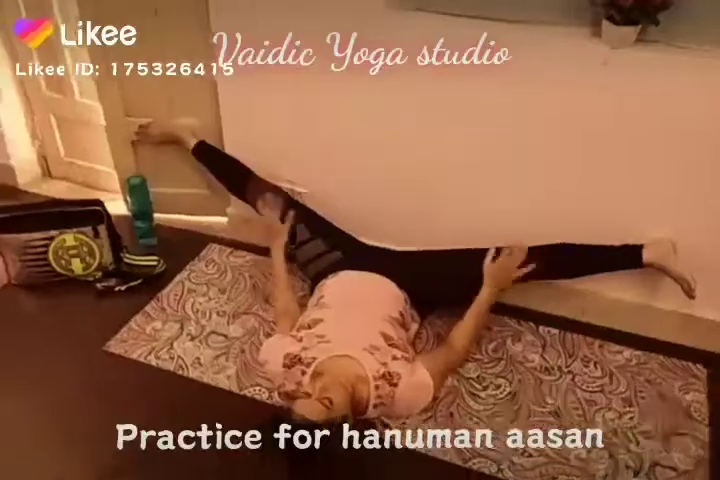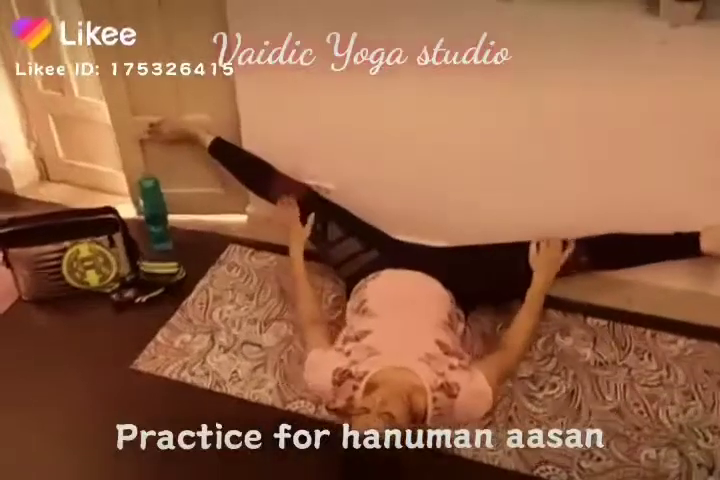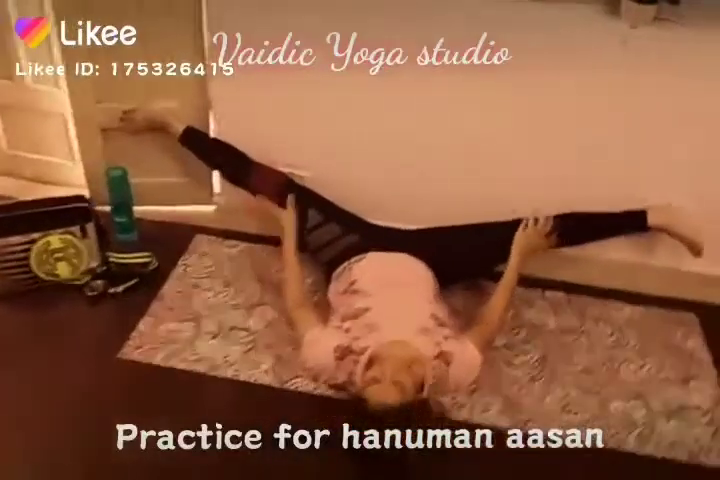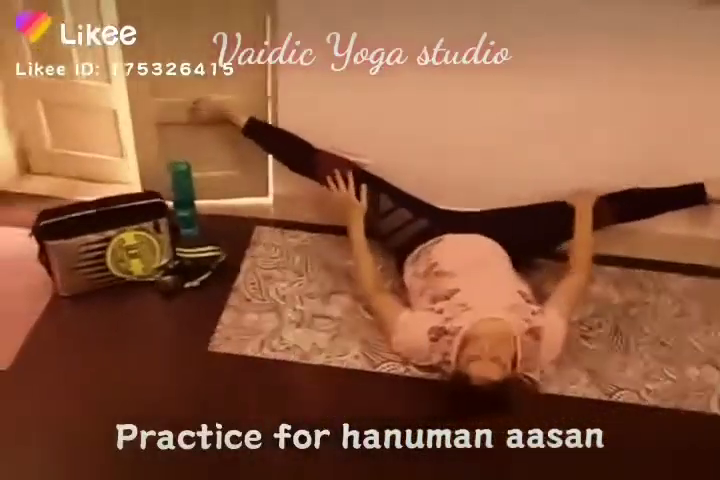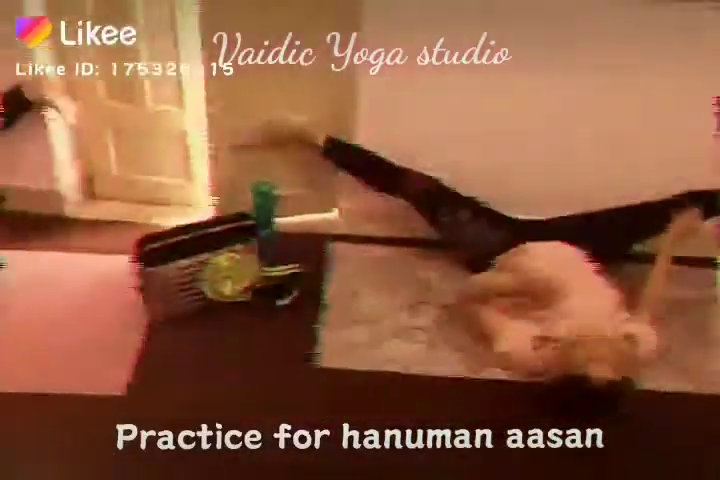
dt=0.7s
person 1, frame 1
left shoulder: (281, 362)
right shoulder: (400, 394)
left elbow: (286, 310)
right elbow: (453, 351)
left wrist: (278, 248)
right wrist: (494, 286)
left hip: (343, 273)
right hip: (401, 288)
left knee: (268, 197)
right knee: (510, 260)
person 1, frame 2
left shoulder: (329, 381)
right shoulder: (458, 402)
left elbow: (311, 322)
right elbow: (510, 351)
left wrist: (297, 250)
right wrist: (543, 282)
left hip: (379, 273)
right hip: (443, 284)
left knee: (294, 199)
person 1, frame 3
left shoulder: (329, 360)
right shoulder: (451, 370)
left elbow: (297, 306)
right elbow: (487, 325)
left wrist: (288, 237)
right wrist: (520, 258)
left hip: (357, 256)
right hip: (418, 262)
left knee: (272, 185)
right knee: (532, 232)
person 1, frame 4
left shoulder: (423, 343)
right shoulder: (544, 343)
left elbow: (373, 292)
right elbow: (578, 277)
left wrist: (354, 220)
right wrist: (585, 214)
left hip: (429, 245)
right hip: (491, 243)
left knee: (340, 174)
person 1, frame 5
left shoulder: (521, 352)
right shoulder: (639, 346)
left elbow: (468, 297)
right elbow: (650, 306)
left wrist: (516, 282)
right wrist: (669, 245)
left hip: (514, 253)
right hip: (567, 252)
